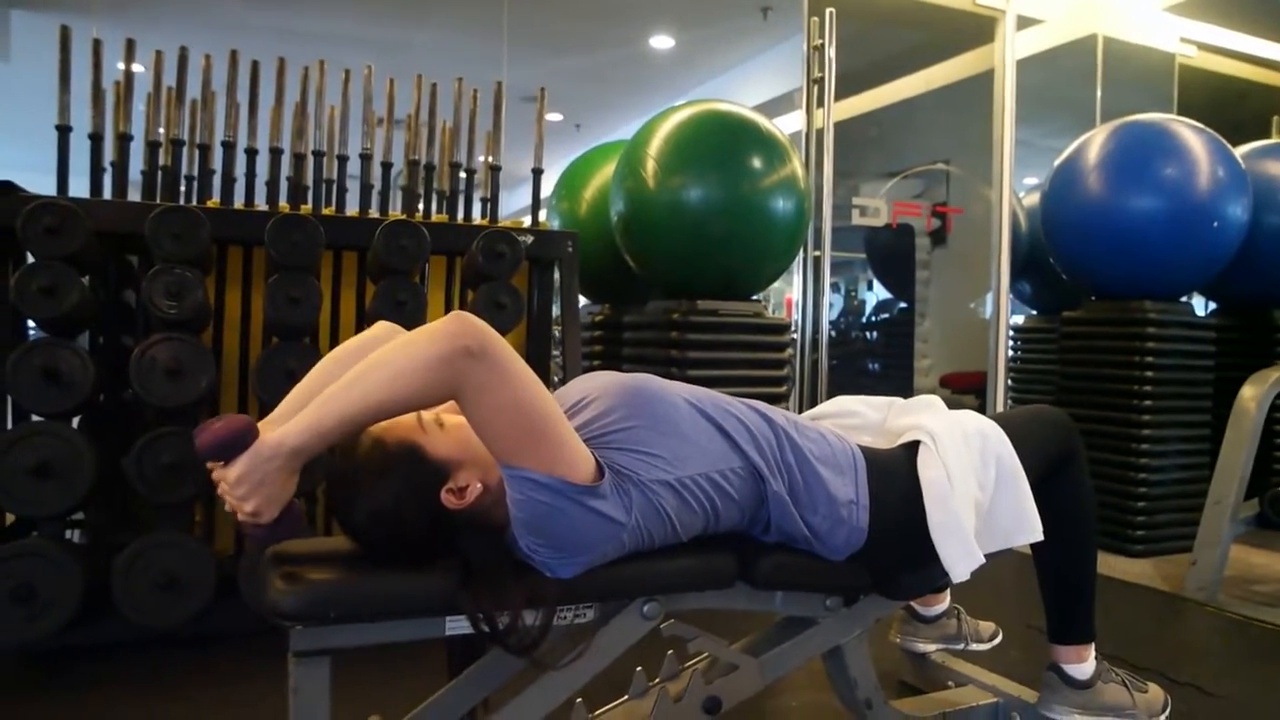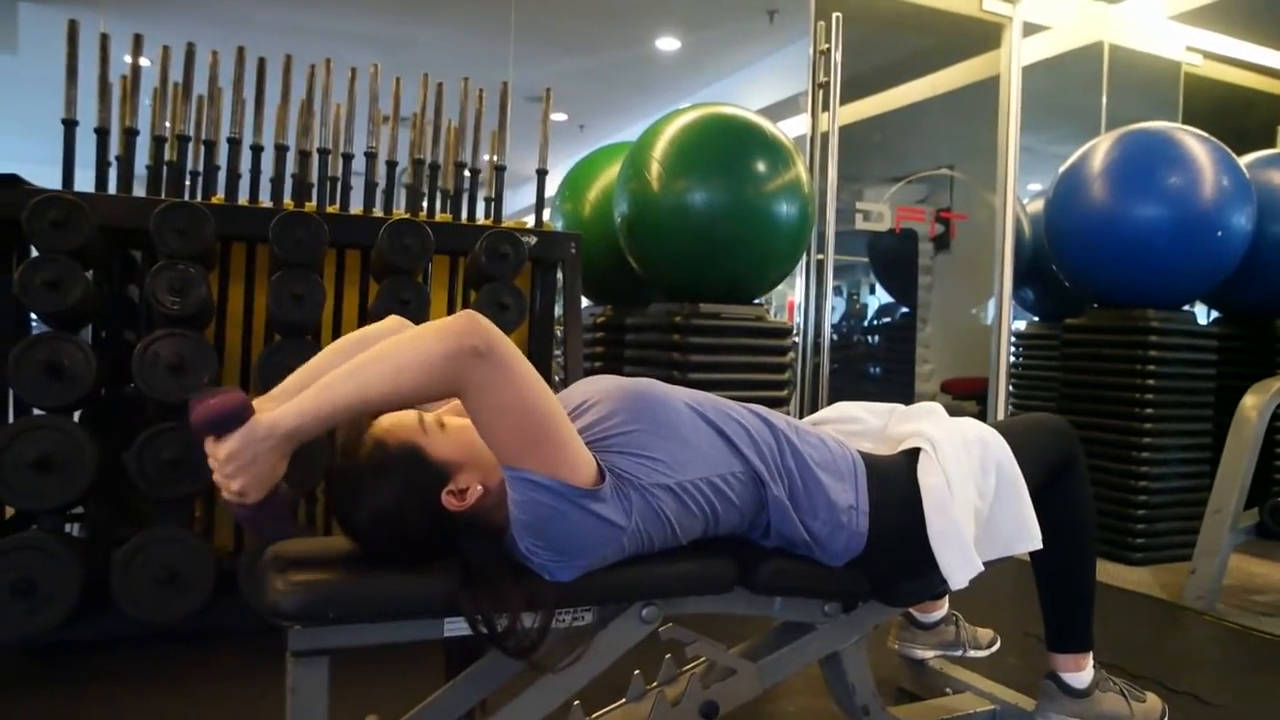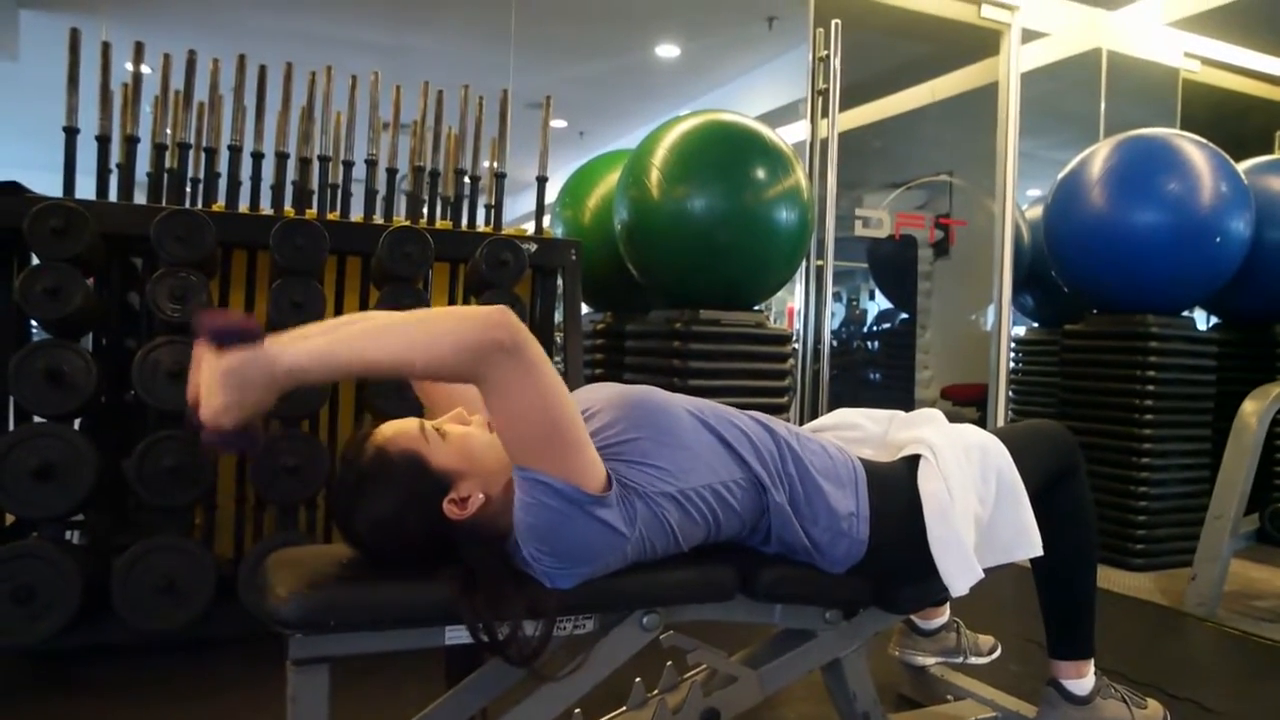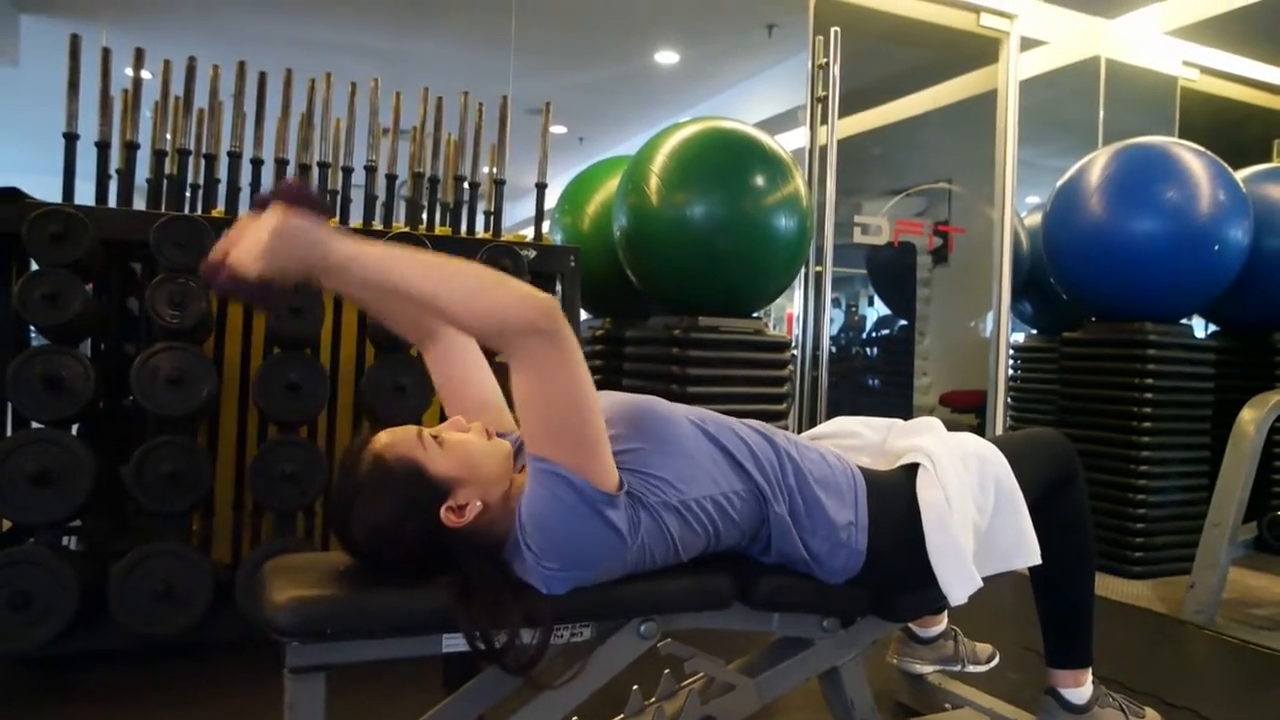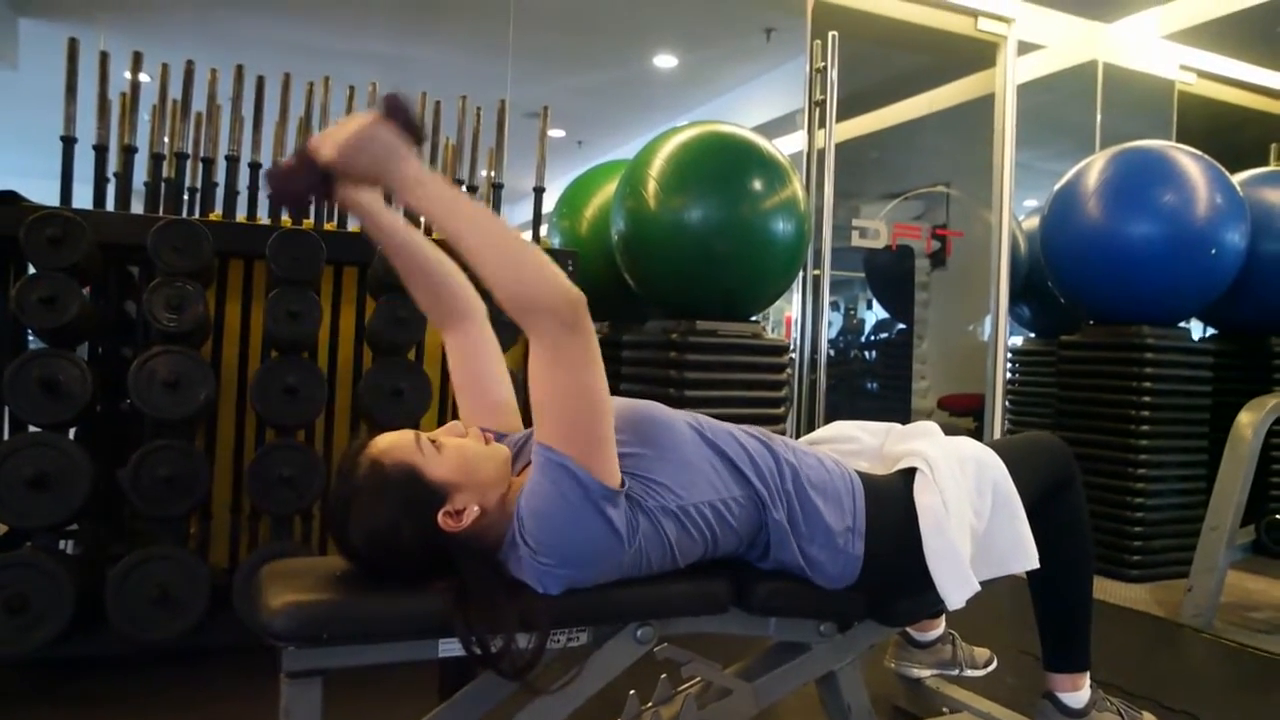
dt=0.2s
person 1, frame 1
left shoulder: (505, 479)
right shoulder: (559, 516)
left elbow: (390, 337)
right elbow: (462, 342)
left wrist: (272, 426)
right wrist: (282, 450)
right hip: (853, 505)
left knee: (924, 416)
right knee: (1052, 432)
left ankle: (928, 613)
person 1, frame 2
left shoulder: (499, 476)
right shoulder: (556, 520)
left elbow: (403, 333)
right elbow: (470, 342)
left wrist: (276, 409)
right wrist: (267, 428)
right hip: (856, 511)
left knee: (921, 417)
right knee: (1051, 441)
left ankle: (927, 621)
person 1, frame 3
left shoulder: (501, 484)
right shoulder: (558, 527)
left elbow: (452, 352)
right elbow: (497, 338)
left wrist: (270, 356)
right wrist: (271, 360)
right hip: (849, 517)
left knee: (924, 428)
right knee: (1052, 448)
left ankle: (928, 626)
person 1, frame 4
left shoulder: (501, 475)
right shoulder: (558, 528)
left elbow: (441, 331)
right elbow: (535, 323)
left wrist: (325, 266)
right wrist: (322, 246)
right hip: (850, 529)
left knee: (919, 438)
right knee: (1050, 457)
left ankle: (925, 634)
person 1, frame 5
left shoulder: (496, 467)
right shoulder: (559, 528)
left elbow: (462, 319)
right elbow: (559, 312)
left wrist: (369, 207)
right wrist: (399, 171)
right hip: (850, 532)
left knee: (924, 446)
right knee: (1049, 461)
left ankle: (923, 637)
